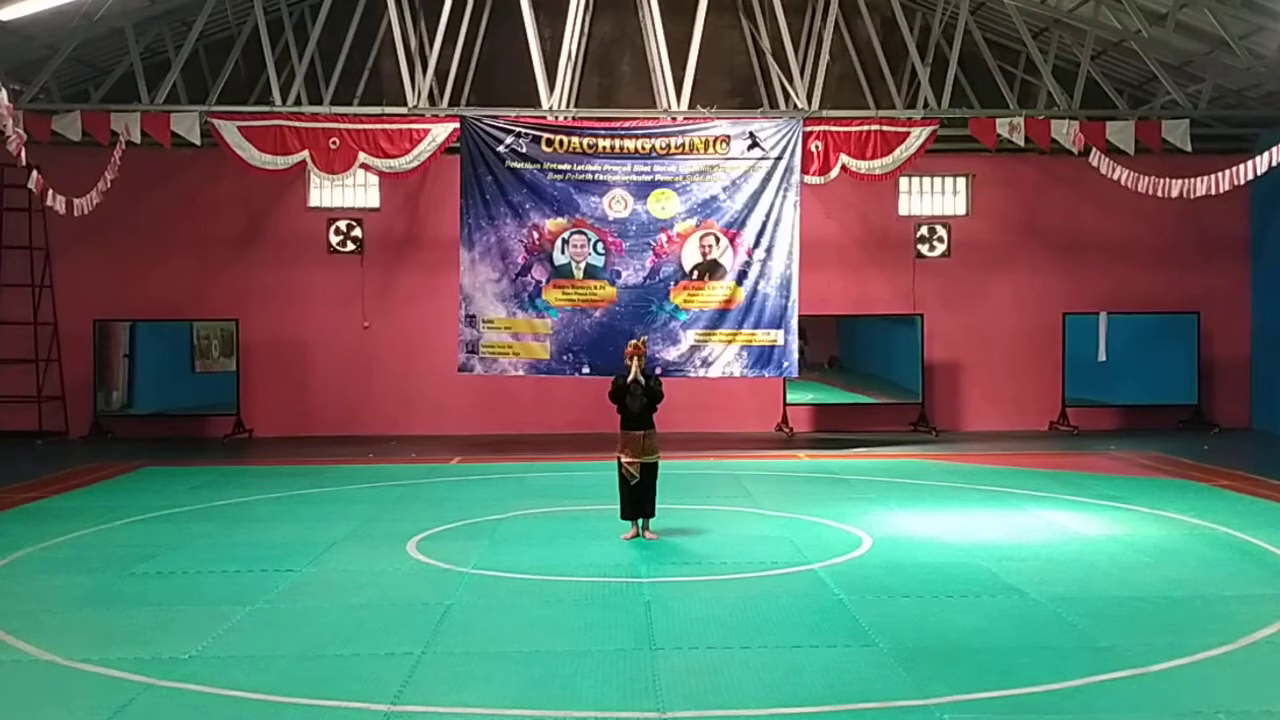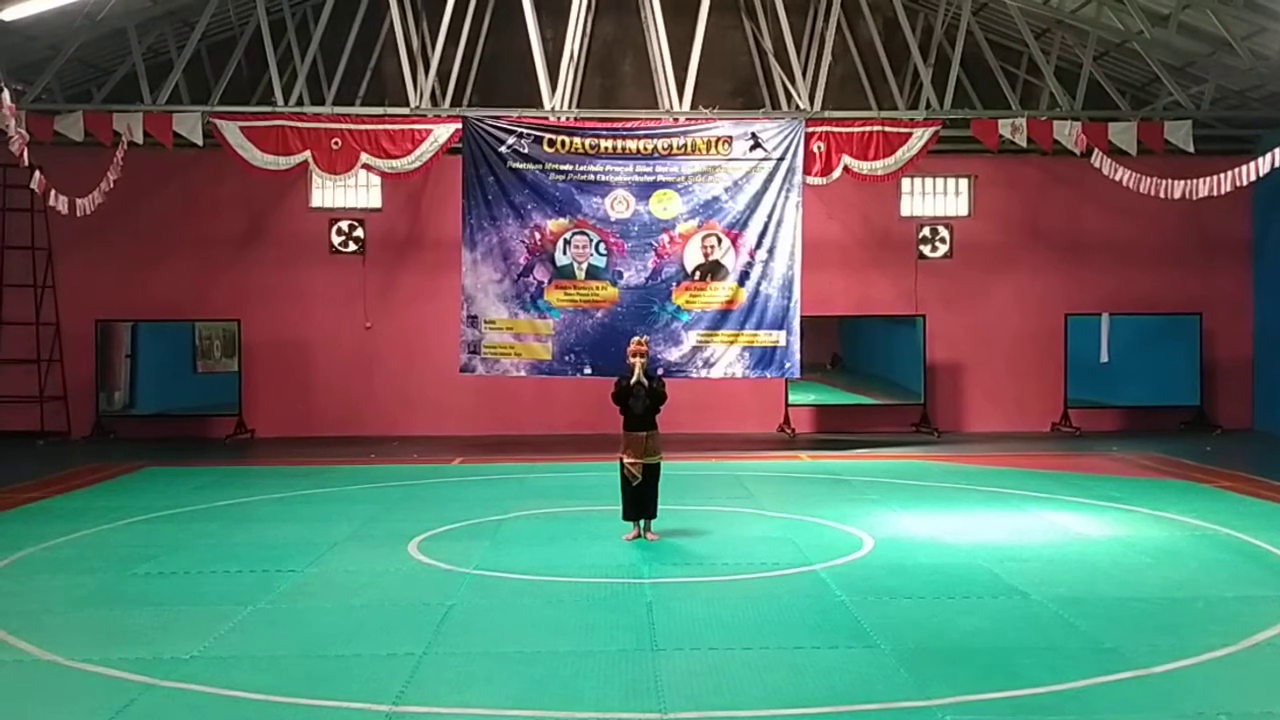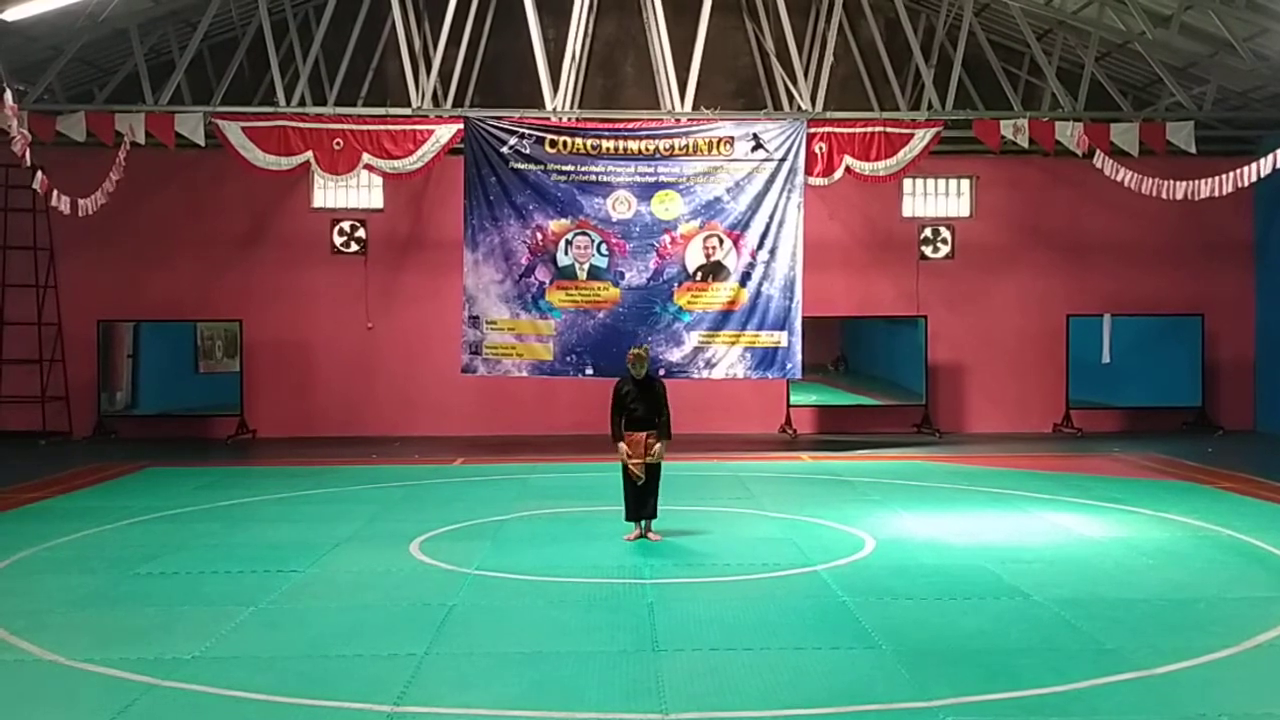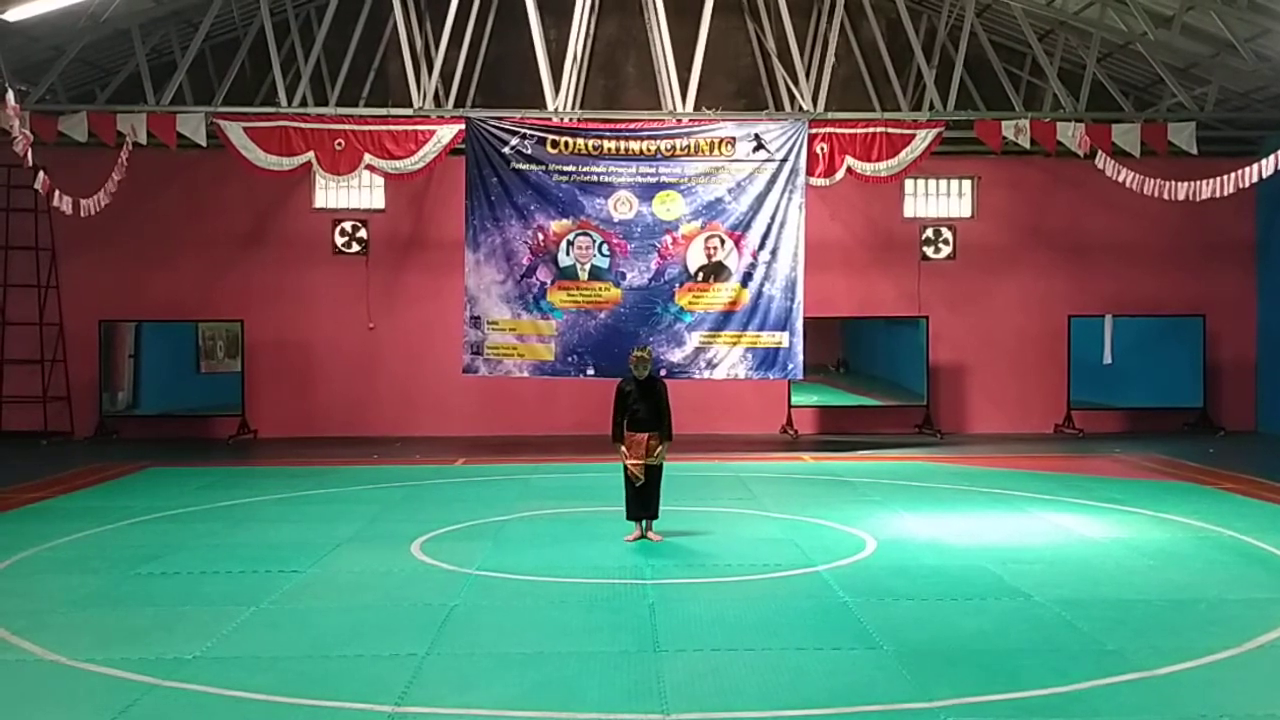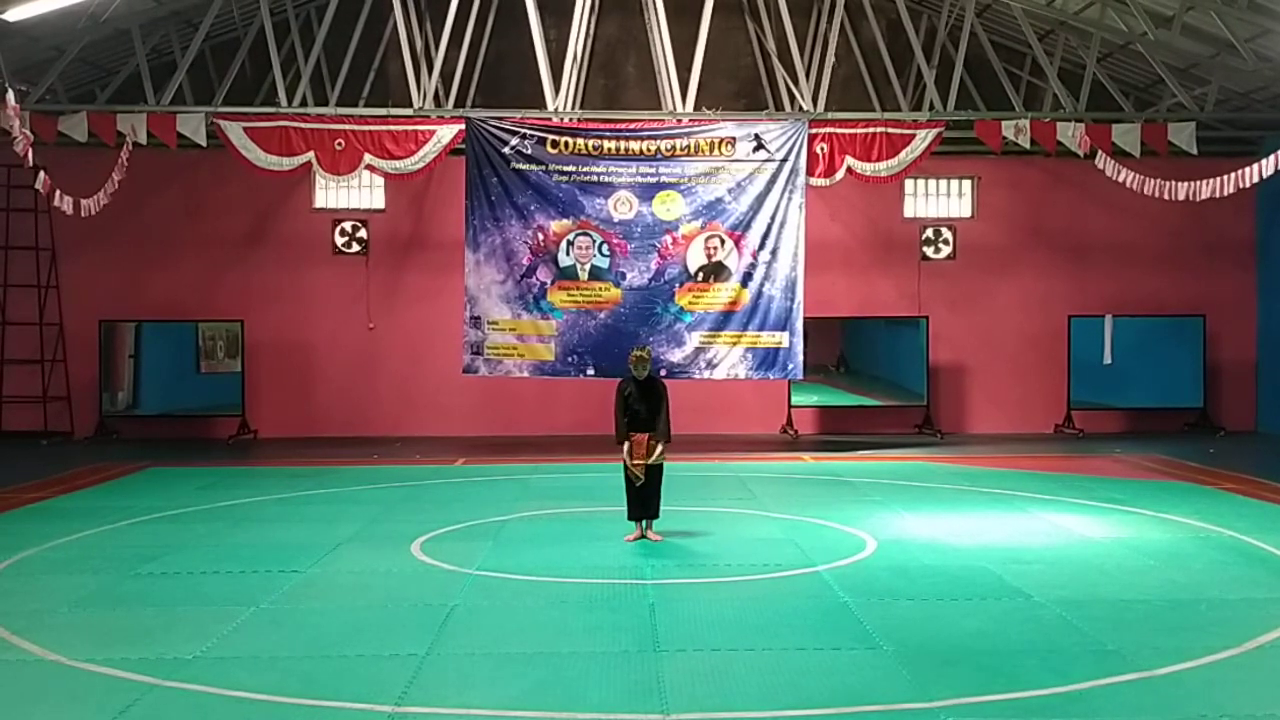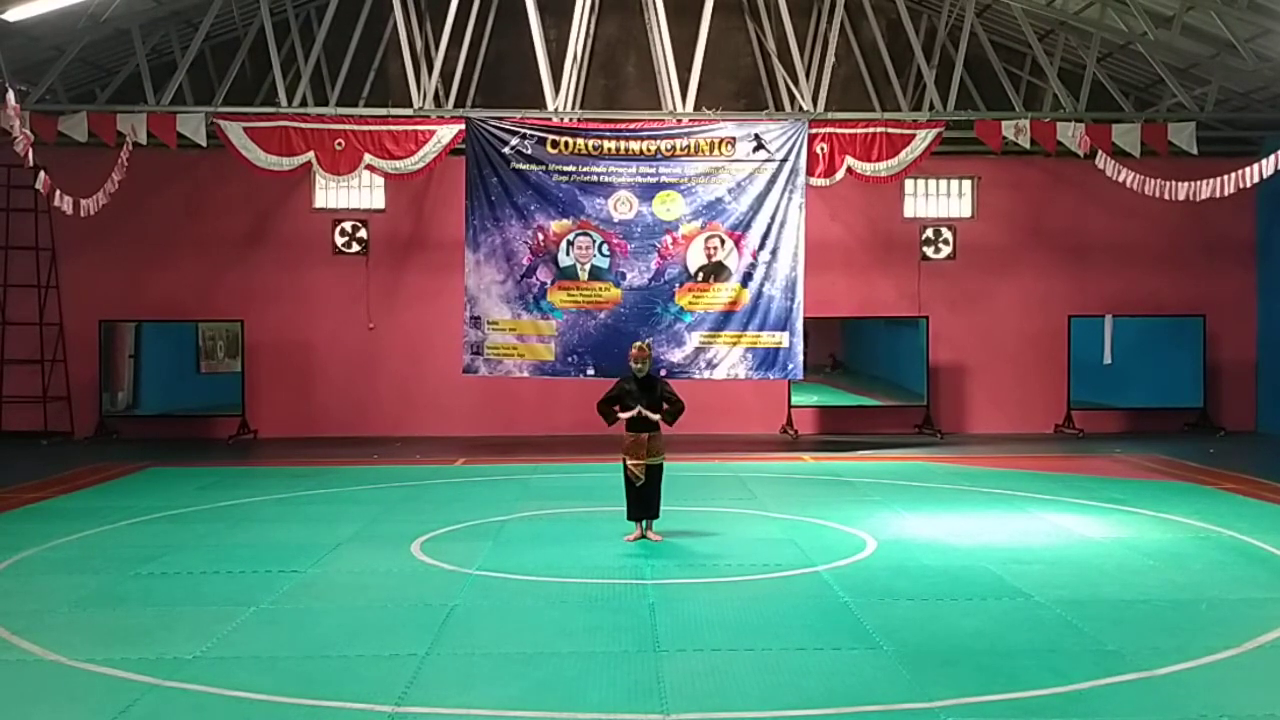
dt=0.7s
person 1, frame 1
left shoulder: (652, 380)
right shoulder: (620, 380)
left elbow: (657, 398)
right elbow: (614, 397)
left wrist: (641, 379)
right wrist: (630, 378)
left hip: (648, 435)
right hip: (627, 436)
left knee: (648, 482)
right knee: (627, 481)
left ankle: (646, 526)
right ankle: (634, 526)
person 1, frame 2
left shoulder: (655, 381)
right shoulder: (623, 381)
left elbow: (660, 400)
right elbow: (617, 399)
left wrist: (644, 381)
right wrist: (633, 380)
left hip: (650, 436)
right hip: (630, 437)
left knee: (650, 483)
right knee: (630, 482)
left ankle: (647, 527)
right ankle: (635, 527)
person 1, frame 3
left shoulder: (657, 384)
right shoulder: (622, 385)
left elbow: (664, 414)
right elbow: (616, 415)
left wrist: (662, 441)
right wrist: (619, 442)
left hip: (652, 439)
right hip: (630, 439)
left knee: (651, 484)
right knee: (631, 484)
left ankle: (648, 526)
right ankle: (637, 527)
person 1, frame 4
left shoulder: (659, 385)
right shoulder: (624, 386)
left elbow: (665, 416)
right elbow: (618, 416)
left wrist: (665, 443)
right wrist: (619, 443)
left hip: (653, 440)
right hip: (632, 440)
left knee: (652, 485)
right knee: (633, 484)
left ankle: (649, 528)
right ankle: (637, 527)
person 1, frame 5
left shoulder: (658, 386)
right shoulder: (624, 386)
left elbow: (663, 414)
right elbow: (619, 414)
left wrist: (661, 442)
right wrist: (624, 442)
left hip: (653, 440)
right hip: (633, 440)
left knee: (653, 485)
right knee: (633, 485)
left ankle: (649, 528)
right ankle: (637, 528)
person 1, frame 6
left shoulder: (659, 383)
right shoulder: (623, 384)
left elbow: (678, 405)
right elbow: (602, 405)
left wrist: (659, 416)
right wrist: (620, 415)
left hip: (653, 439)
right hip: (632, 440)
left knee: (653, 484)
right knee: (633, 484)
left ankle: (650, 528)
right ankle: (638, 528)
